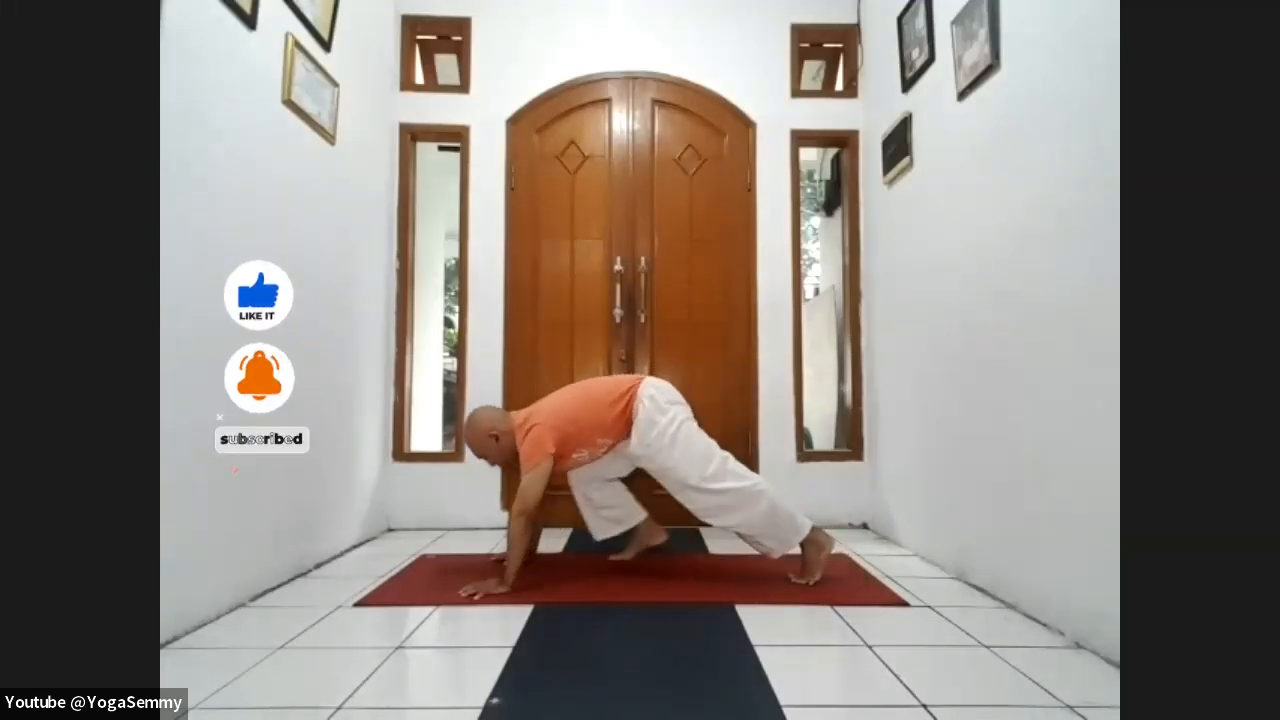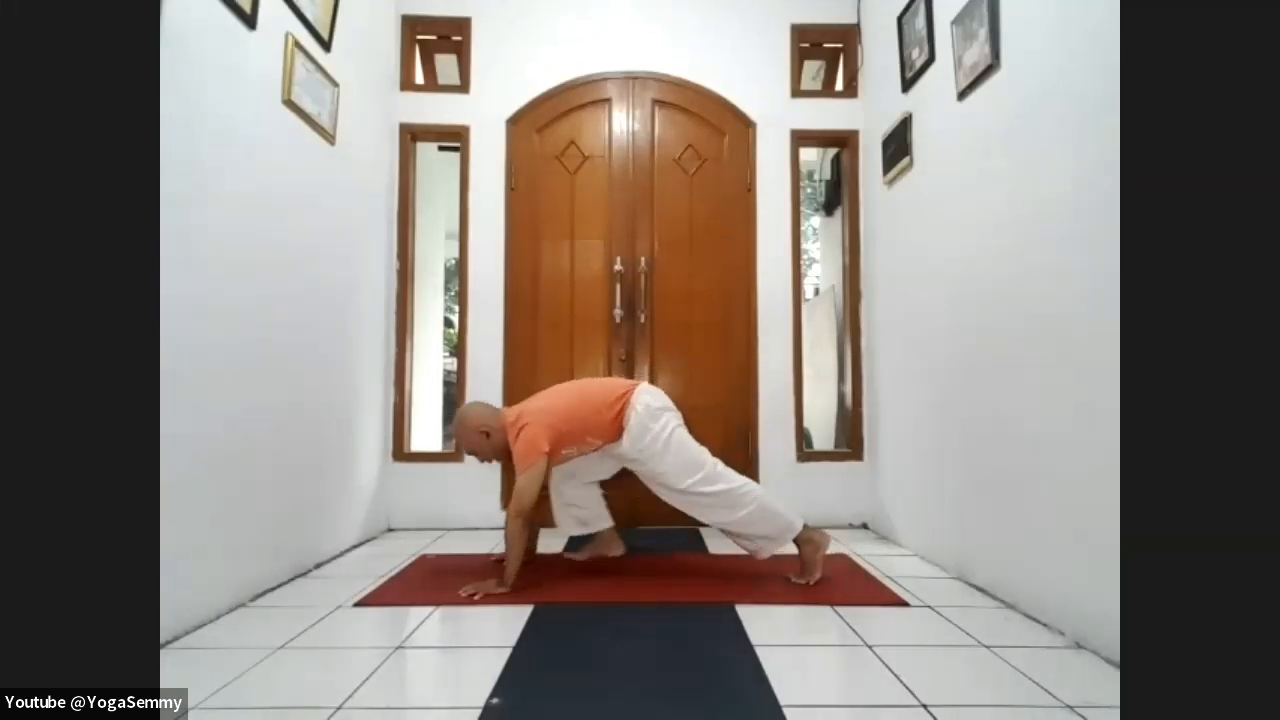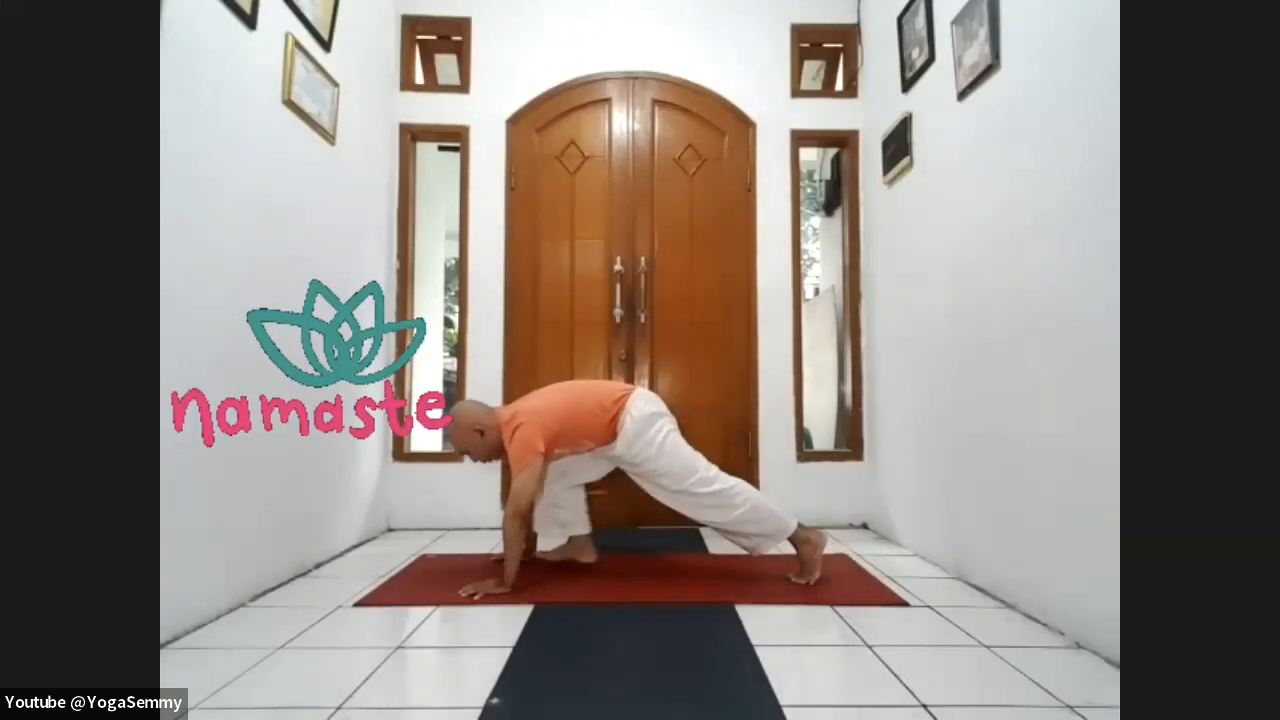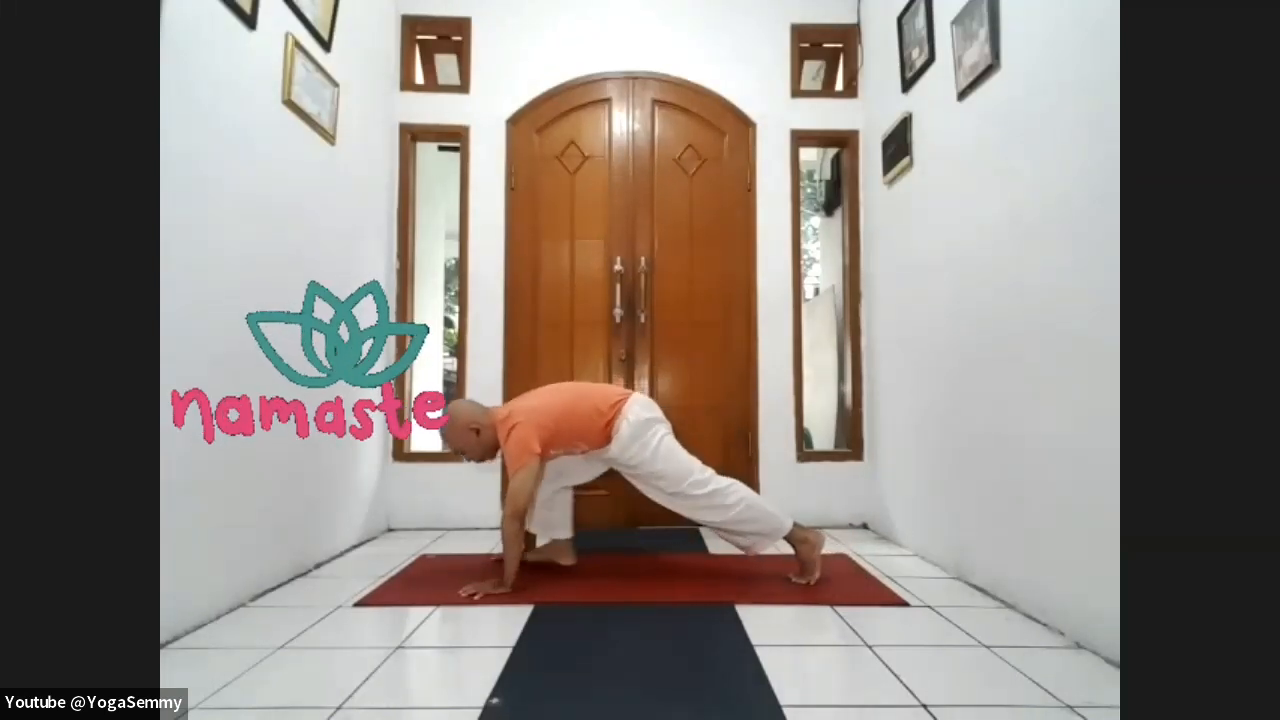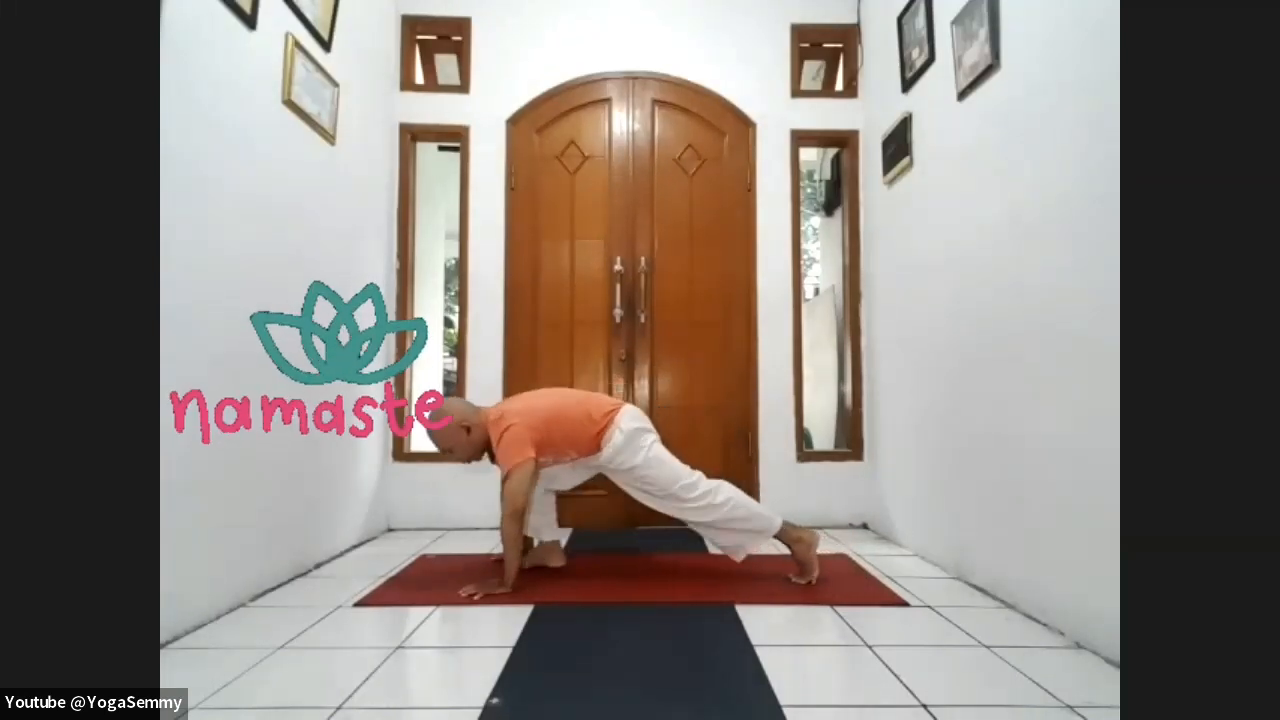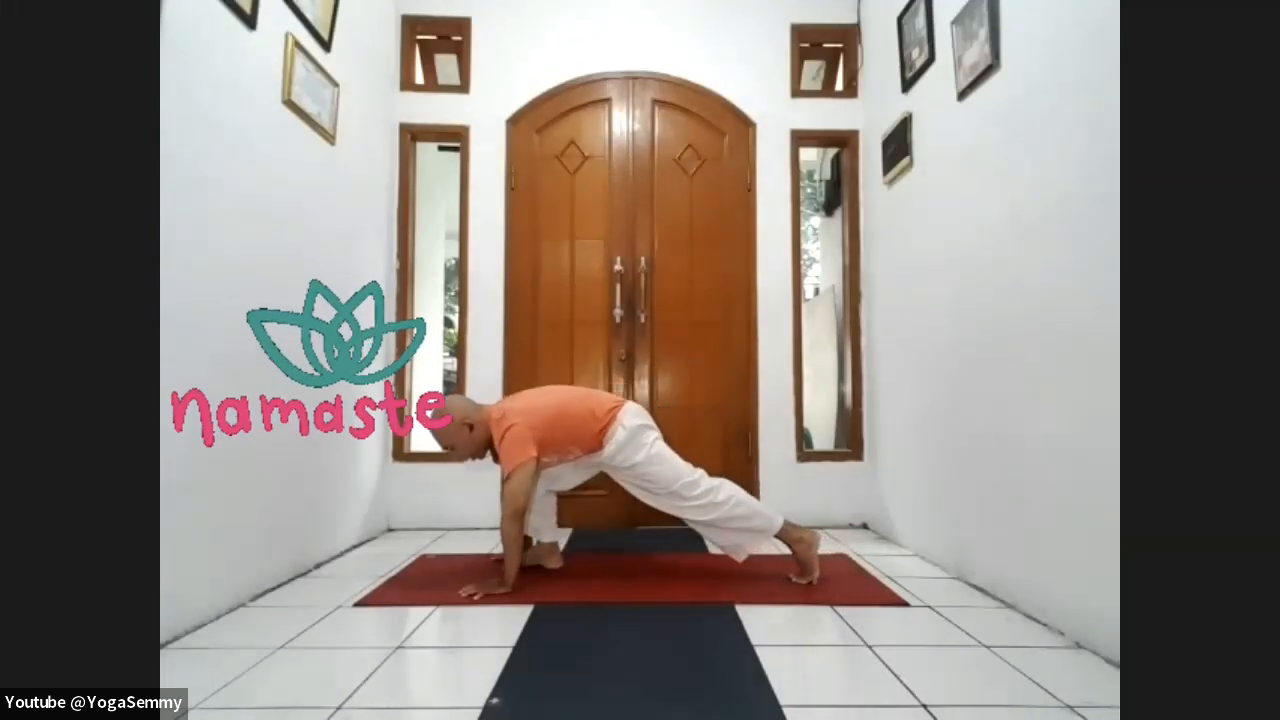
dt=0.2s
person 1, frame 1
left shoulder: (533, 434)
right shoulder: (528, 427)
left elbow: (522, 511)
right elbow: (529, 508)
left wrist: (505, 580)
right wrist: (525, 551)
left hip: (650, 409)
right hip: (637, 413)
left knee: (711, 481)
right knee: (585, 475)
left ankle: (810, 539)
right ankle: (645, 531)
person 1, frame 2
left shoulder: (526, 431)
right shoulder: (519, 421)
left elbow: (519, 511)
right elbow: (525, 505)
left wrist: (505, 580)
right wrist: (523, 550)
left hip: (640, 416)
right hip: (626, 417)
left knee: (705, 485)
right knee: (566, 473)
left ankle: (806, 538)
right ankle: (607, 540)
person 1, frame 3
left shoulder: (520, 430)
right shoulder: (514, 419)
left elbow: (517, 511)
right elbow: (528, 496)
left wrist: (505, 581)
right wrist: (518, 551)
left hip: (634, 421)
right hip: (618, 421)
left knee: (701, 486)
right knee: (557, 472)
left ankle: (803, 538)
right ankle: (581, 544)
person 1, frame 4
left shoulder: (516, 430)
right shoulder: (509, 418)
left elbow: (514, 511)
right elbow: (523, 500)
left wrist: (505, 581)
right wrist: (515, 551)
left hip: (629, 426)
right hip: (610, 428)
left knee: (697, 488)
right knee: (550, 473)
left ankle: (801, 537)
right ankle: (560, 546)
person 1, frame 5
left shoulder: (509, 431)
right shoulder: (498, 420)
left elbow: (513, 511)
right elbow: (518, 497)
left wrist: (505, 581)
right wrist: (517, 551)
left hip: (619, 436)
right hip: (597, 437)
left knee: (690, 492)
right knee: (536, 476)
left ankle: (796, 538)
right ankle: (549, 548)
person 1, frame 6
left shoulder: (512, 429)
right shoulder: (499, 418)
left elbow: (513, 511)
right elbow: (516, 496)
left wrist: (505, 580)
right wrist: (515, 552)
left hip: (621, 434)
right hip: (597, 436)
left knee: (692, 490)
right knee: (538, 476)
left ankle: (796, 538)
right ankle: (547, 549)
